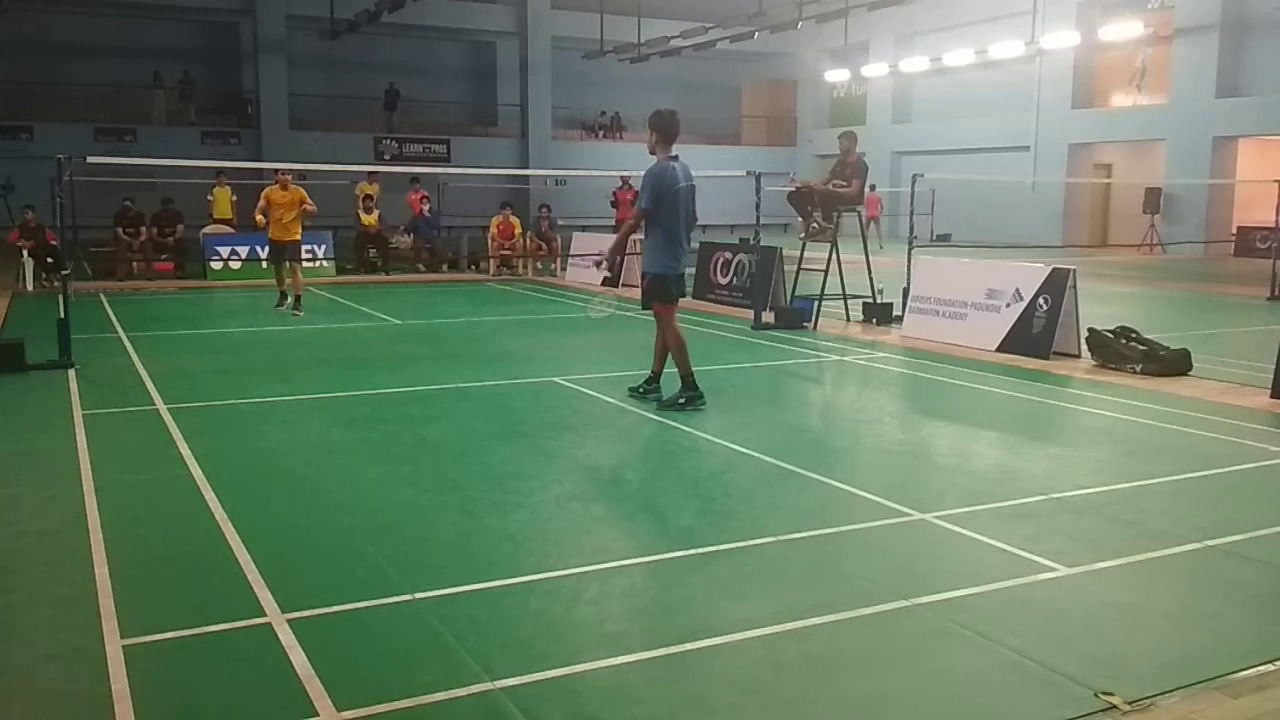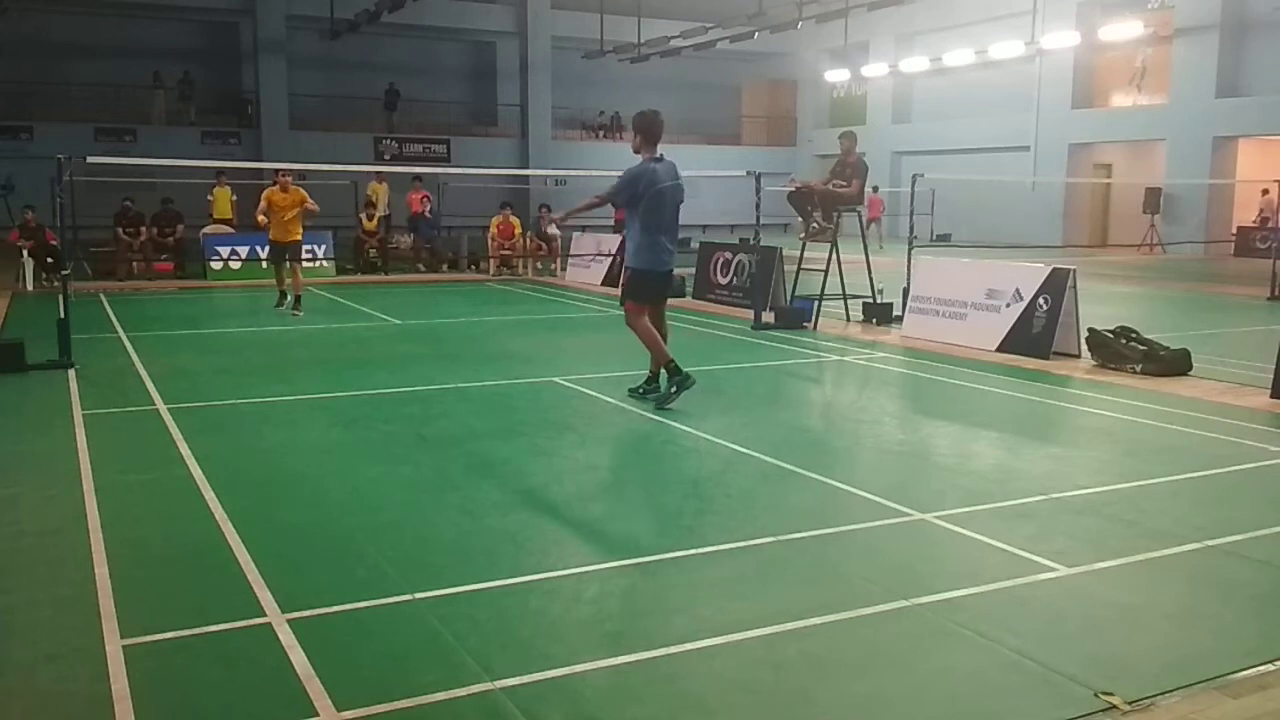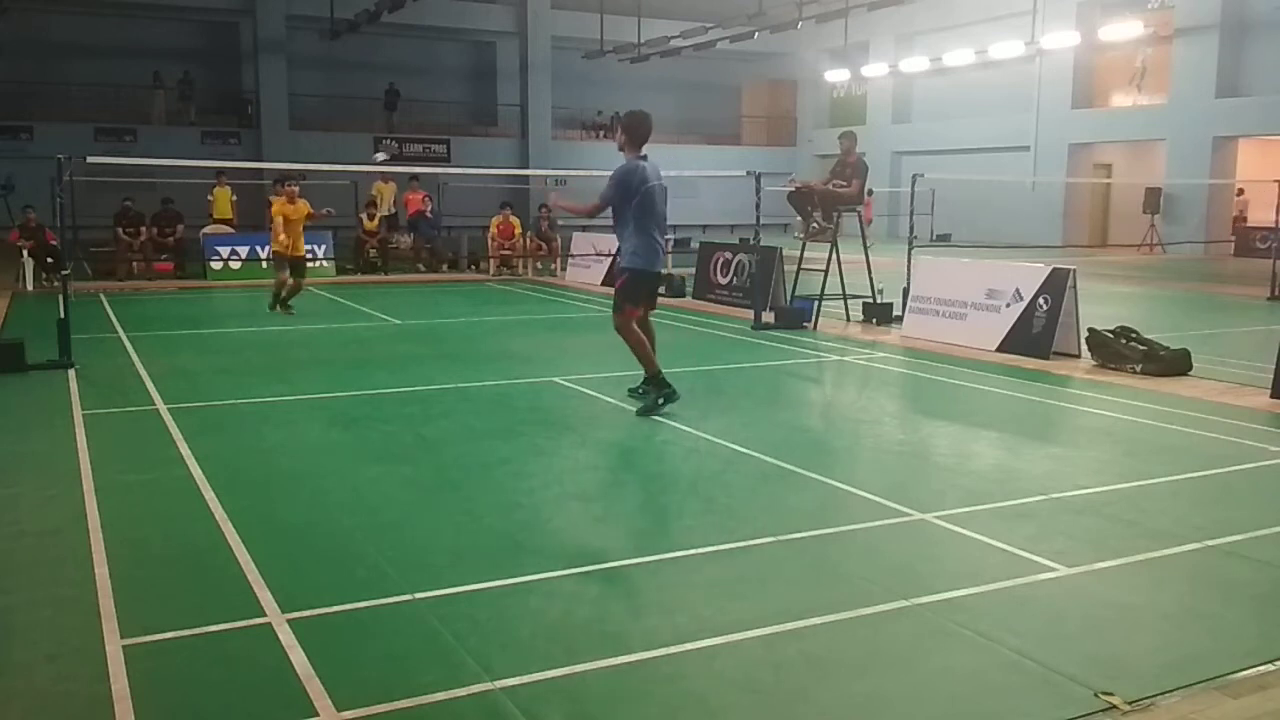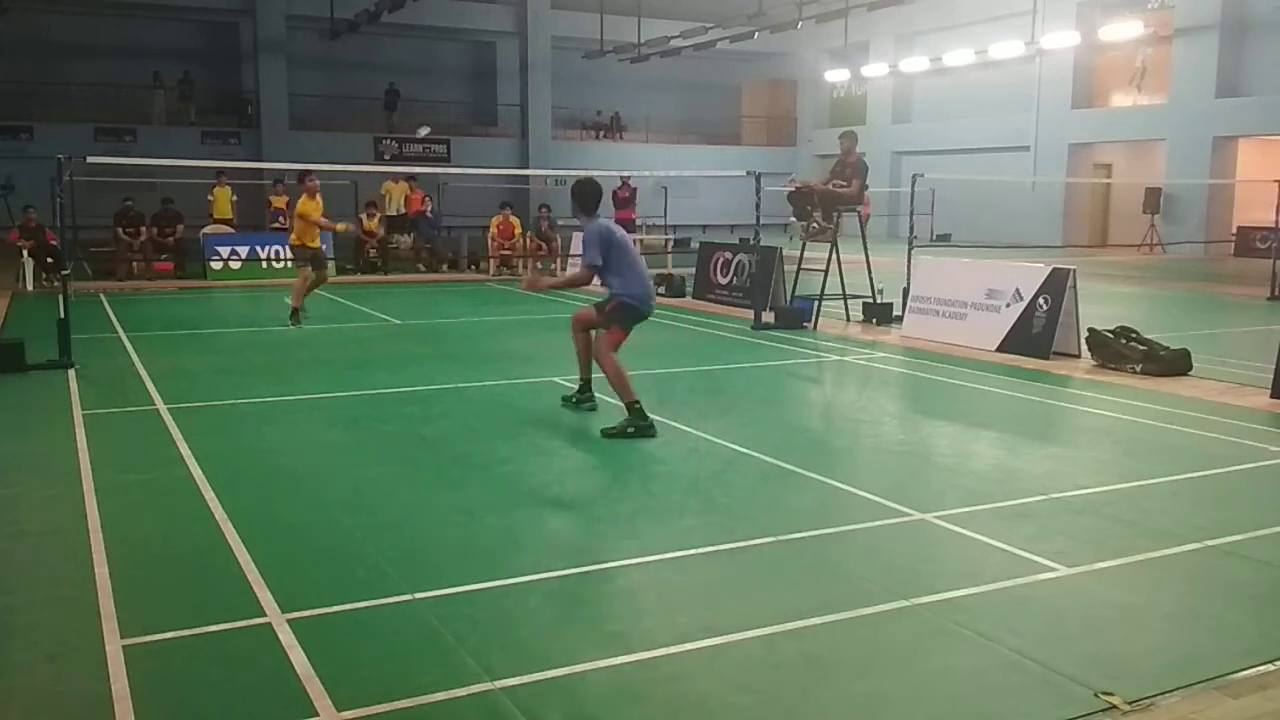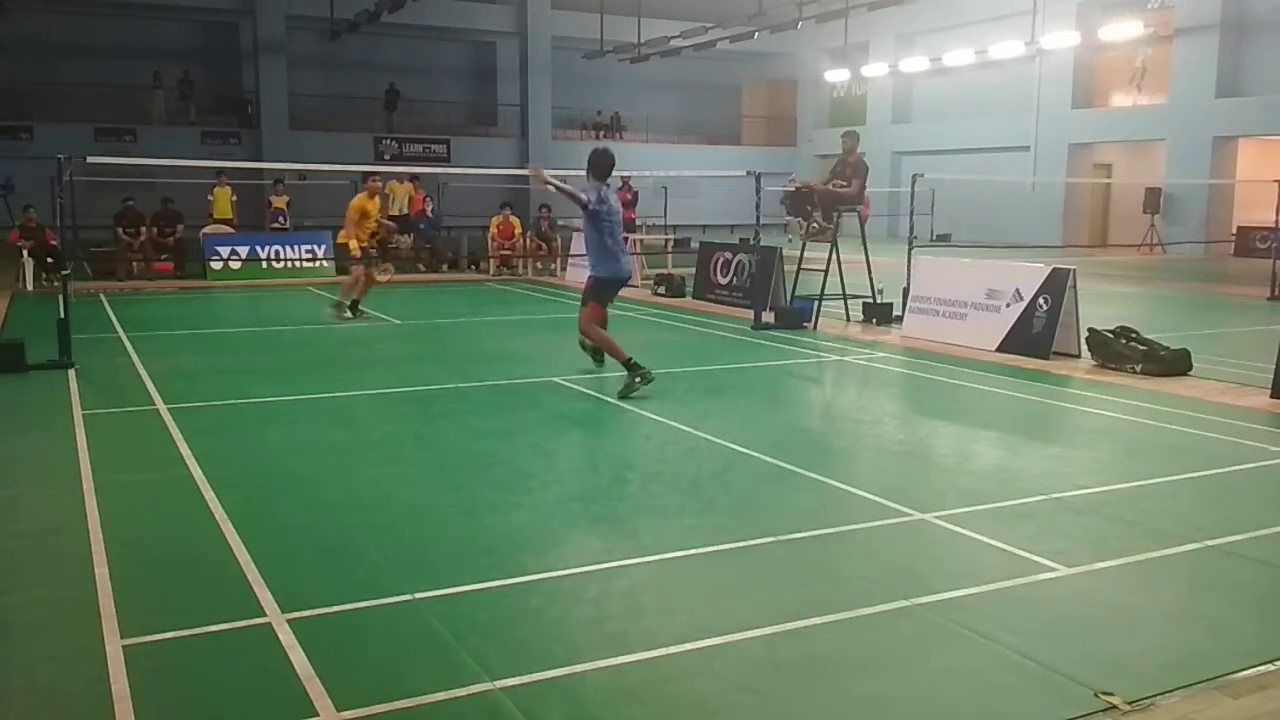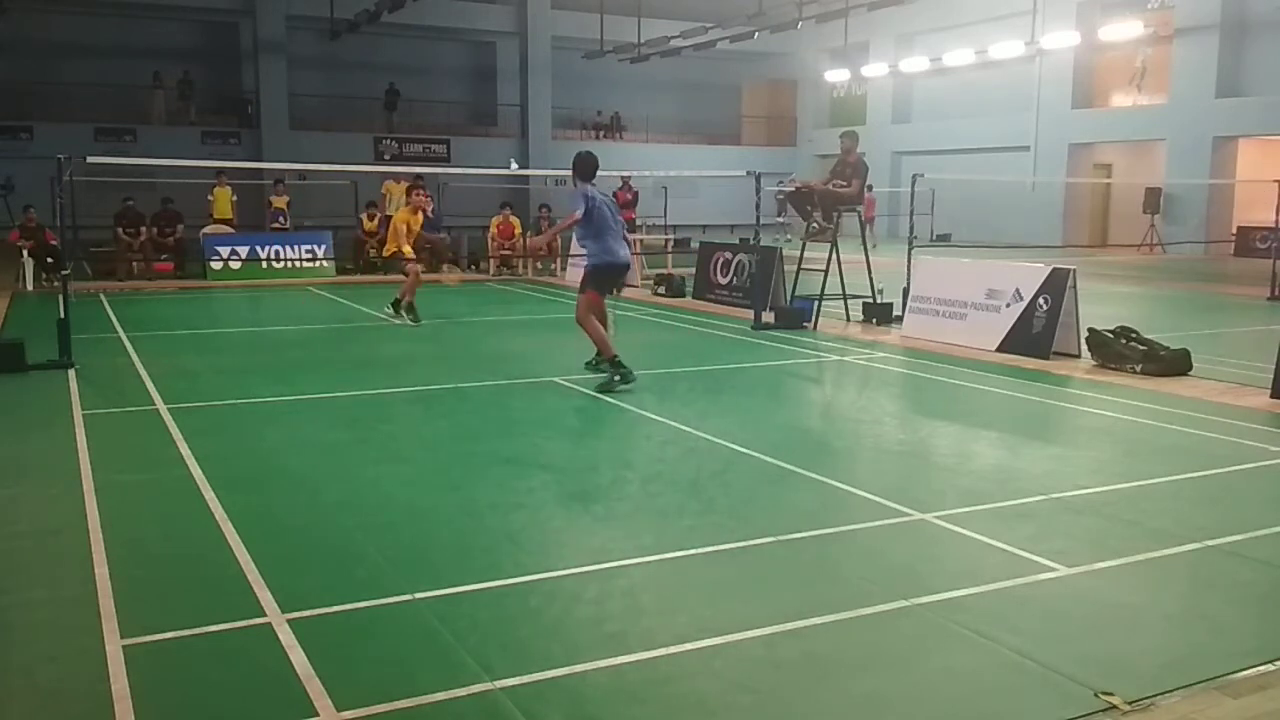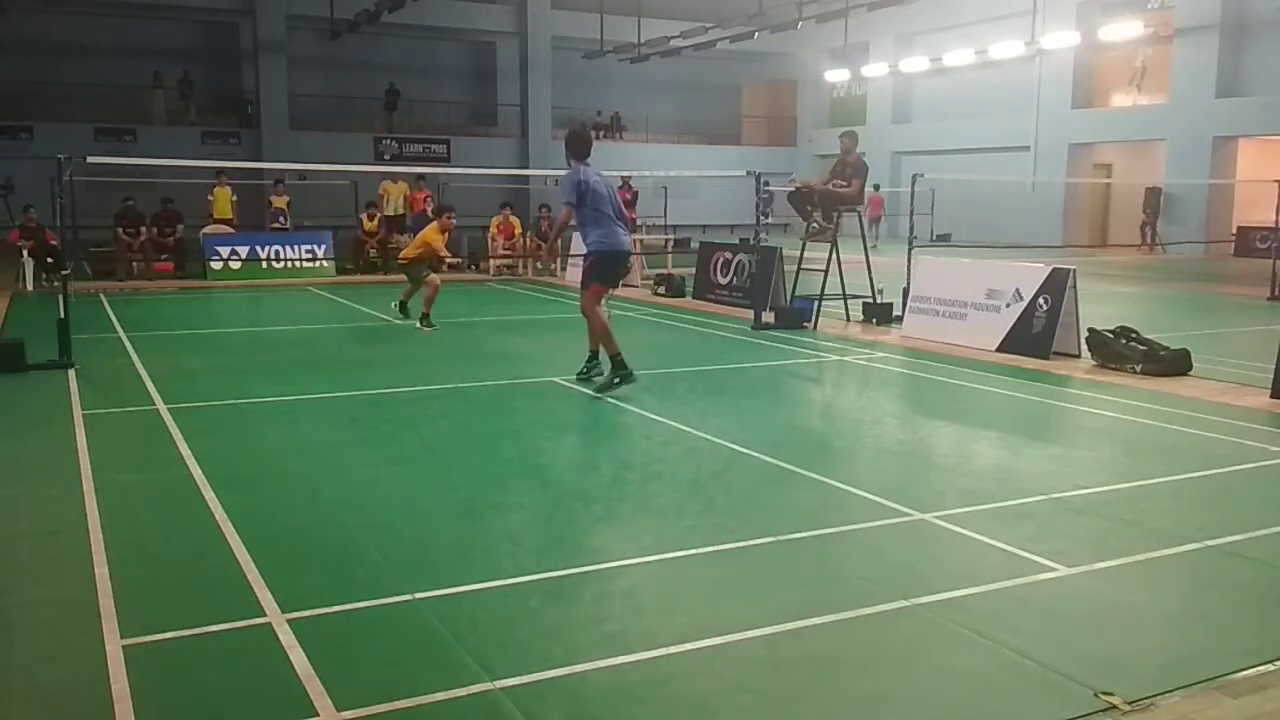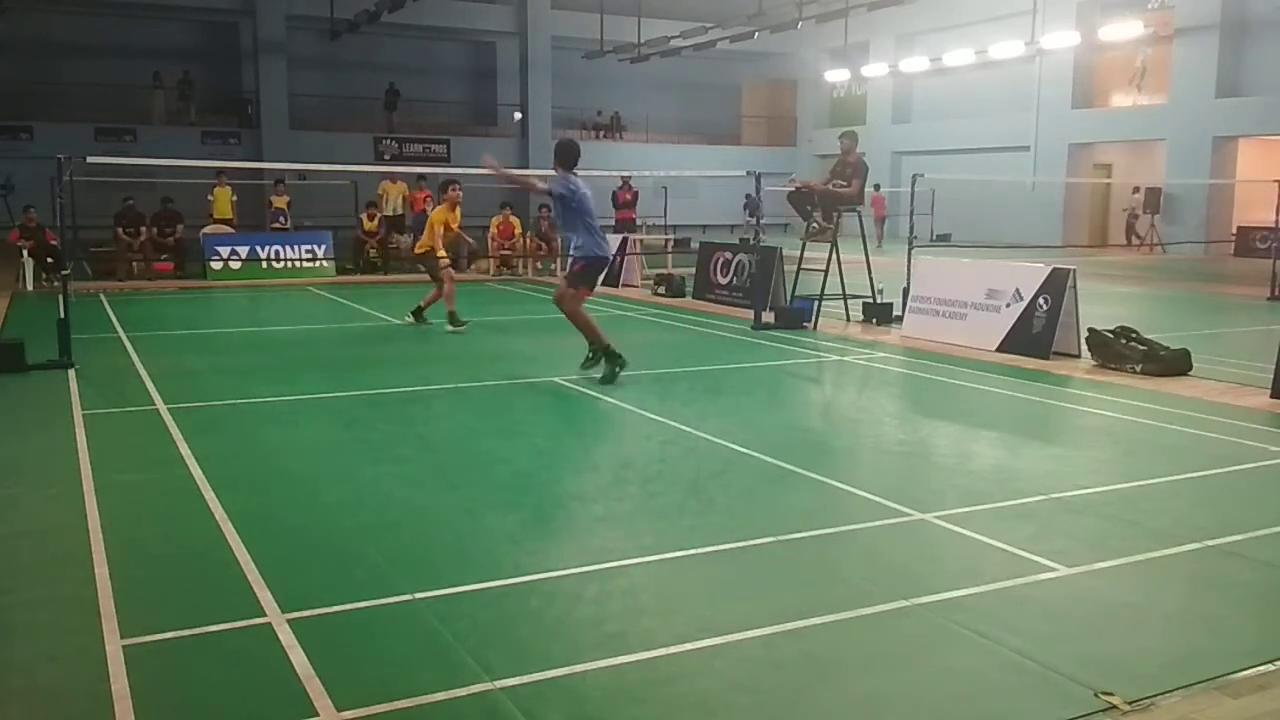
dt=0.5s
person 1, frame 1
left shoulder: (656, 172)
right shoulder: (684, 170)
left elbow: (636, 219)
right elbow: (692, 218)
left wrist: (612, 252)
left hip: (659, 261)
right hip: (676, 259)
left knee: (667, 321)
right knee: (664, 320)
left ankle: (691, 389)
right ankle: (653, 381)
person 1, frame 2
left shoulder: (638, 174)
right shoulder: (672, 169)
left elbow: (602, 200)
left wrist: (566, 214)
left hip: (642, 259)
right hip: (665, 257)
left knee: (635, 317)
right knee: (656, 316)
left ankle: (676, 373)
right ankle: (653, 380)
person 1, frame 3
left shoulder: (626, 172)
right shoulder: (651, 169)
left elbow: (593, 210)
left wrist: (560, 205)
left hip: (636, 260)
right hip: (653, 257)
left knee: (623, 322)
right knee: (641, 319)
left ankle: (661, 385)
right ankle: (651, 382)
person 1, frame 4
left shoulder: (594, 230)
right shoulder: (607, 227)
left elbow: (587, 275)
left wrist: (548, 284)
left hip: (631, 297)
right hip: (627, 295)
left knee: (602, 351)
right knee: (580, 321)
left ankle: (638, 419)
right ankle: (585, 392)
person 1, frame 5
left shoulder: (594, 191)
right shoulder: (608, 195)
left elbow: (582, 201)
left wrist: (551, 182)
left hip: (606, 270)
right hip: (619, 268)
left knee: (587, 325)
right knee: (594, 309)
left ankle: (635, 369)
right ankle: (596, 349)
person 1, frame 6
left shoulder: (582, 192)
right shoulder: (605, 197)
left elbow: (576, 217)
right elbow: (624, 235)
left wrist: (547, 235)
left hip: (603, 260)
right hip: (621, 259)
left knee: (584, 315)
right knee: (596, 302)
left ankle: (619, 368)
right ankle: (603, 355)
person 1, frame 7
left shoulder: (573, 176)
right shoulder: (598, 178)
left elbow: (566, 216)
right elbow: (624, 216)
left wrist: (550, 246)
right wrist: (627, 256)
left hip: (603, 247)
right hip: (619, 245)
left knee: (589, 306)
right knee: (591, 304)
left ankle: (620, 367)
right ankle: (593, 360)
person 1, frame 8
left shoulder: (564, 182)
right shoulder: (575, 183)
left elbow: (539, 188)
left wrist: (500, 171)
left hip: (590, 255)
right hip: (588, 252)
left knee: (570, 306)
right knee: (561, 300)
left ankle: (612, 356)
right ankle: (596, 349)
